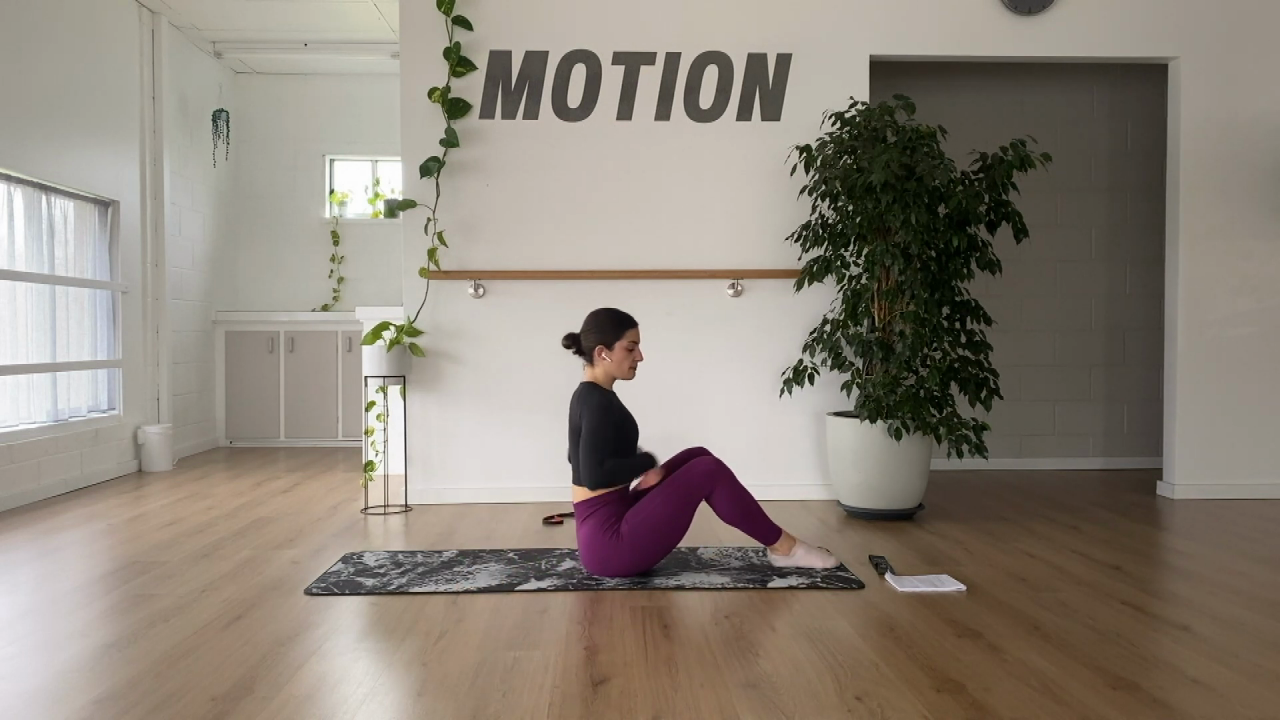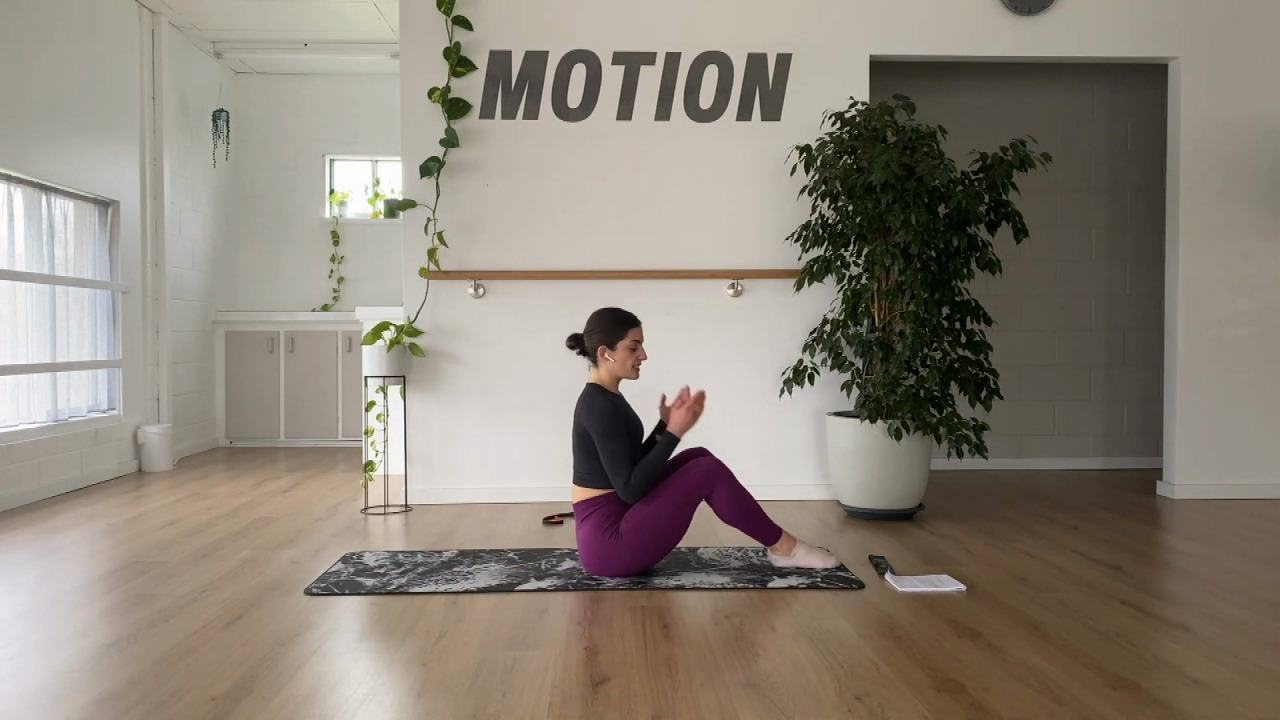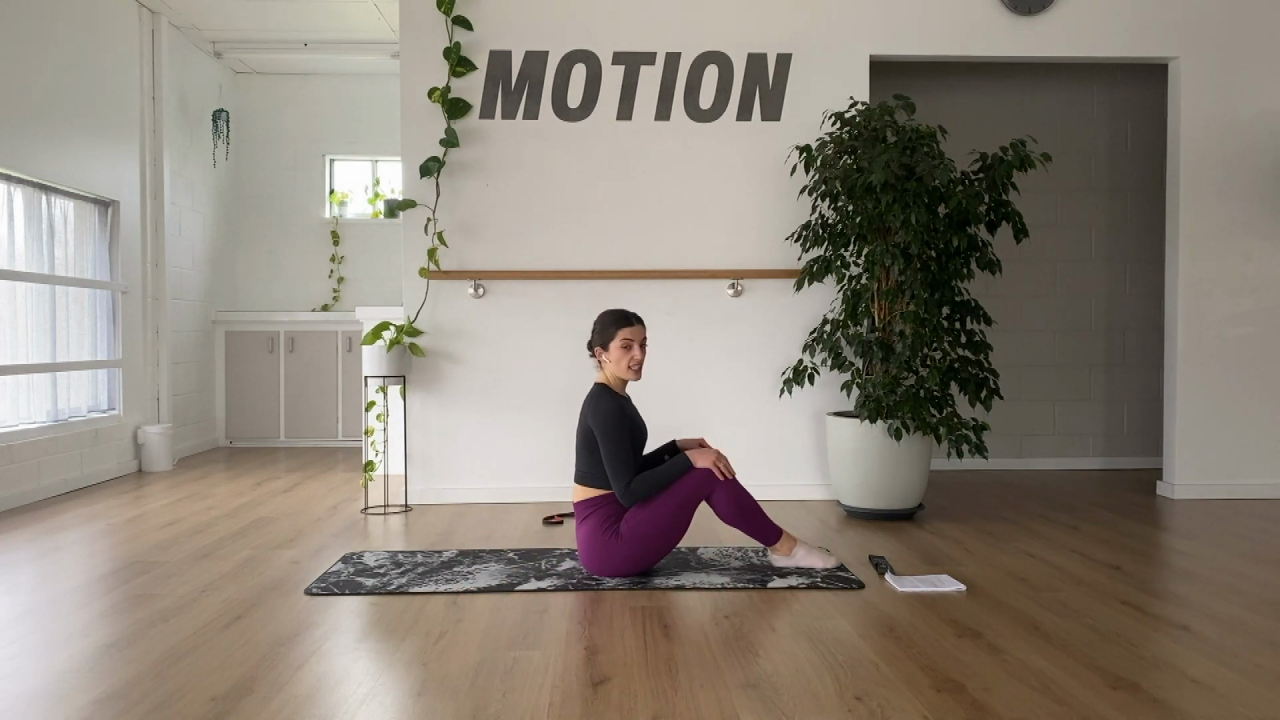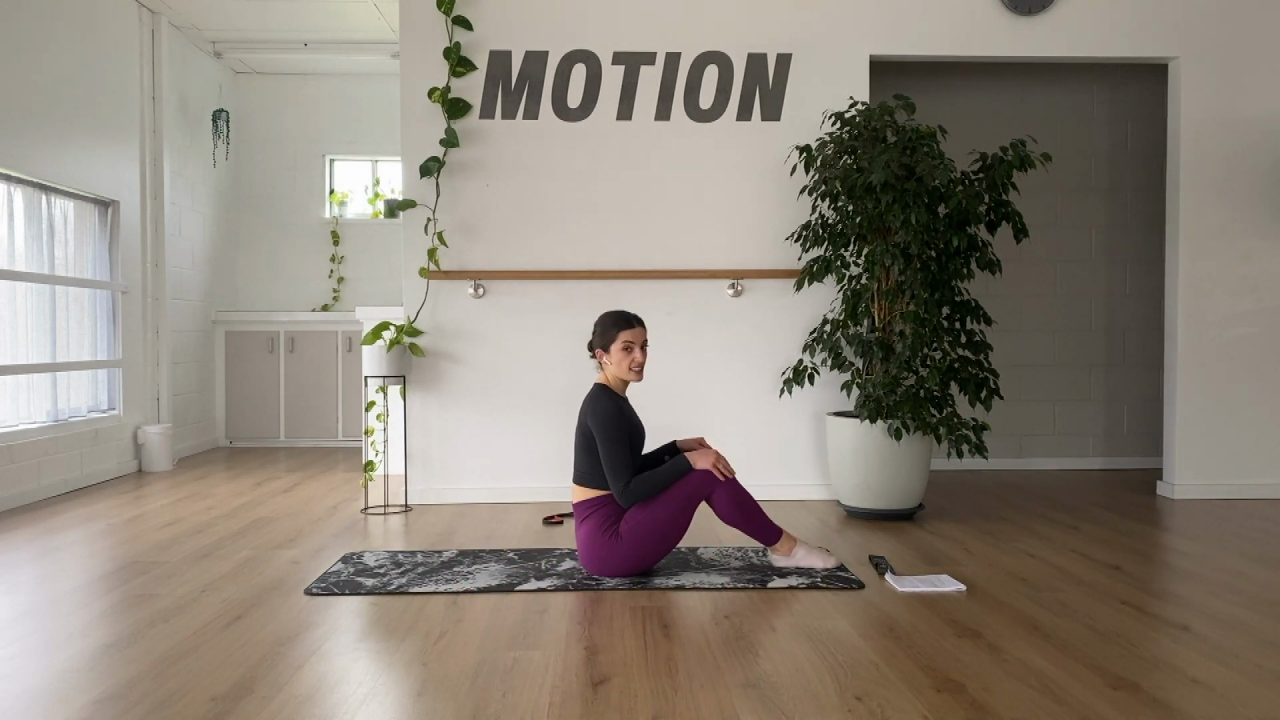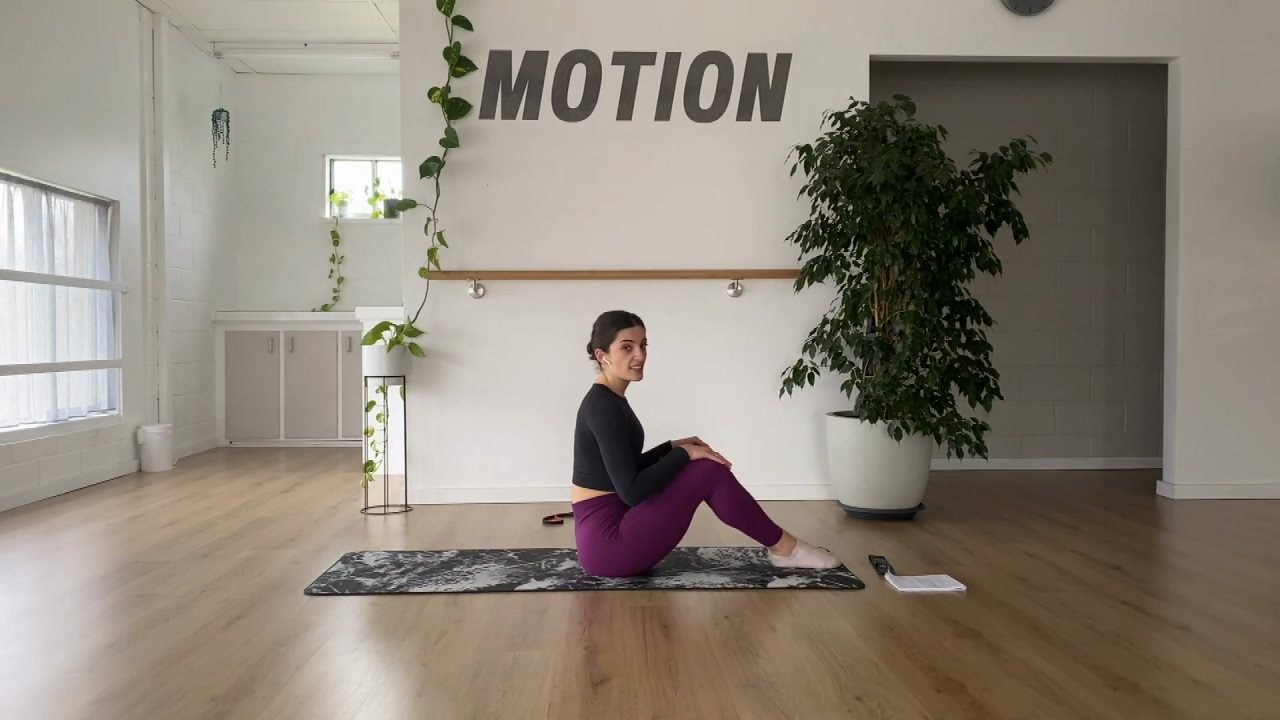
dt=0.4s
person 1, frame 1
left shoulder: (591, 396)
right shoulder: (597, 402)
right elbow: (593, 475)
left wrist: (637, 462)
right wrist: (647, 462)
left hip: (611, 525)
right hip: (609, 543)
left knee: (698, 458)
right knee: (708, 471)
left ankle: (776, 540)
right ankle: (784, 547)
person 1, frame 2
left shoulder: (607, 398)
right shoulder: (600, 405)
left elbow: (633, 468)
right elbow: (629, 487)
left wrist: (664, 426)
right wrist: (674, 432)
left hip: (612, 526)
right hip: (608, 544)
left knee: (699, 458)
right knee: (708, 470)
left ankle: (777, 541)
right ankle: (783, 547)
person 1, frame 3
left shoulder: (613, 399)
right shoulder: (607, 406)
right elbow: (627, 491)
left wrist: (678, 448)
right wrist: (688, 460)
left hip: (612, 528)
right hip: (609, 544)
left knee: (705, 466)
right knee: (708, 474)
left ankle: (779, 543)
right ankle: (784, 547)
person 1, frame 4
left shoulder: (610, 400)
right shoulder: (606, 407)
right elbow: (626, 492)
left wrist: (678, 448)
right wrist: (688, 460)
left hip: (611, 529)
right hip: (609, 544)
left knee: (705, 466)
right knee: (708, 474)
left ankle: (778, 542)
right ankle: (784, 547)
person 1, frame 5
left shoulder: (610, 400)
right shoulder: (604, 407)
right elbow: (631, 490)
left wrist: (672, 448)
right wrist: (683, 454)
left hip: (611, 529)
right hip: (609, 544)
left knee: (703, 465)
right knee: (709, 471)
left ankle: (778, 542)
right ankle: (784, 547)
